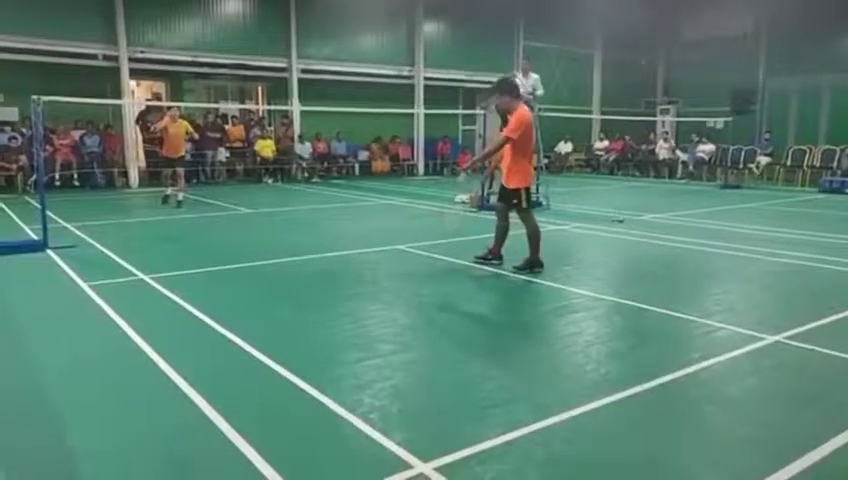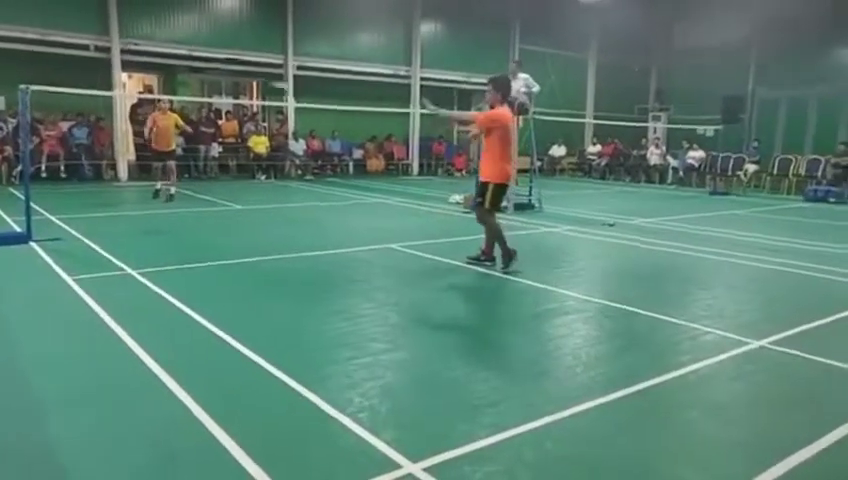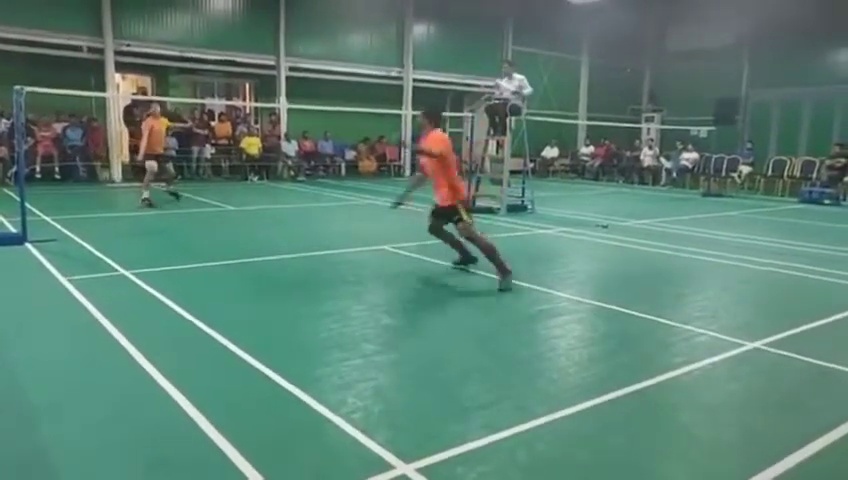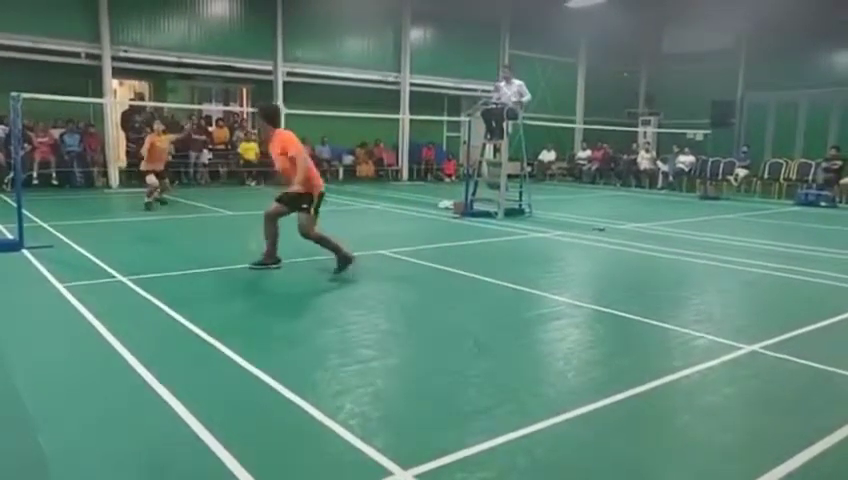
dt=1s
person 1, frame 1
left shoulder: (521, 115)
right shoulder: (516, 115)
left elbow: (498, 145)
left wrist: (474, 162)
right wrist: (494, 166)
left hip: (519, 177)
right hip: (509, 175)
left knee: (526, 216)
right knee: (501, 212)
left ankle: (535, 261)
right ankle: (495, 253)
person 1, frame 2
left shoulder: (497, 115)
right shoulder: (504, 114)
left elbow: (463, 118)
right elbow: (482, 129)
left wrist: (436, 110)
left hip: (495, 175)
right hip: (497, 173)
left knee: (483, 214)
right knee: (486, 213)
left ankle: (506, 251)
right ankle: (488, 253)
person 1, frame 3
left shoulder: (438, 138)
right shoulder: (425, 140)
left elbow: (438, 155)
right elbow: (422, 173)
left wrist: (415, 149)
right wrist: (405, 193)
left hip: (454, 197)
right hip: (442, 198)
left knee: (469, 234)
right knee: (434, 228)
left ankle: (504, 271)
right ankle: (466, 256)
person 1, frame 4
left shoulder: (284, 137)
right shoulder: (274, 140)
left elbow: (302, 160)
left wrist: (298, 184)
left hip: (310, 189)
right hip: (297, 189)
left knee: (305, 230)
right knee: (270, 215)
left ankle: (344, 256)
right ankle: (270, 258)
